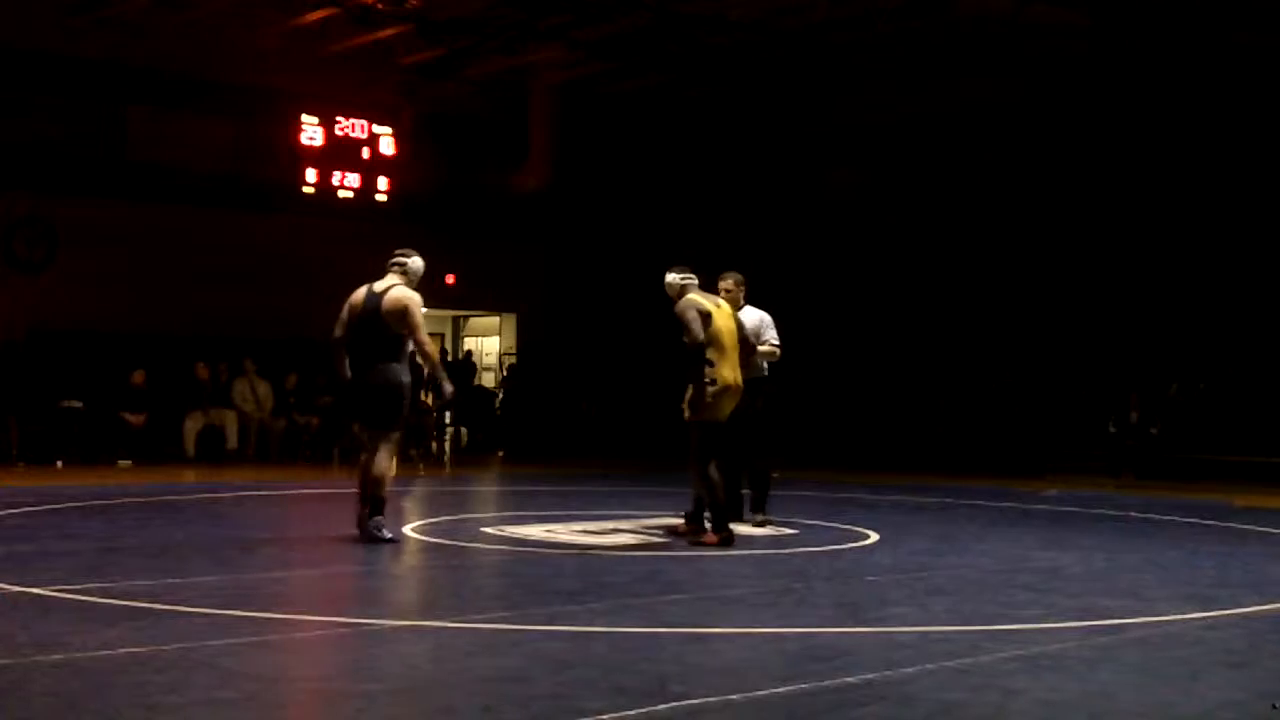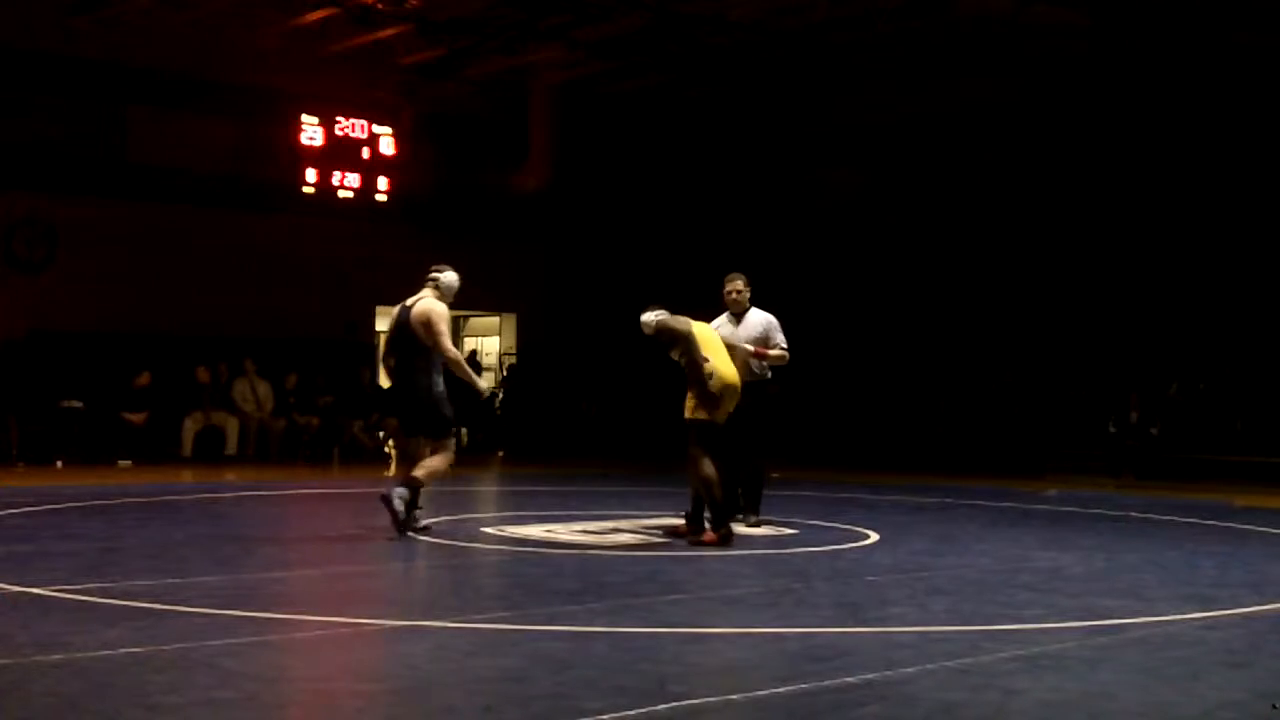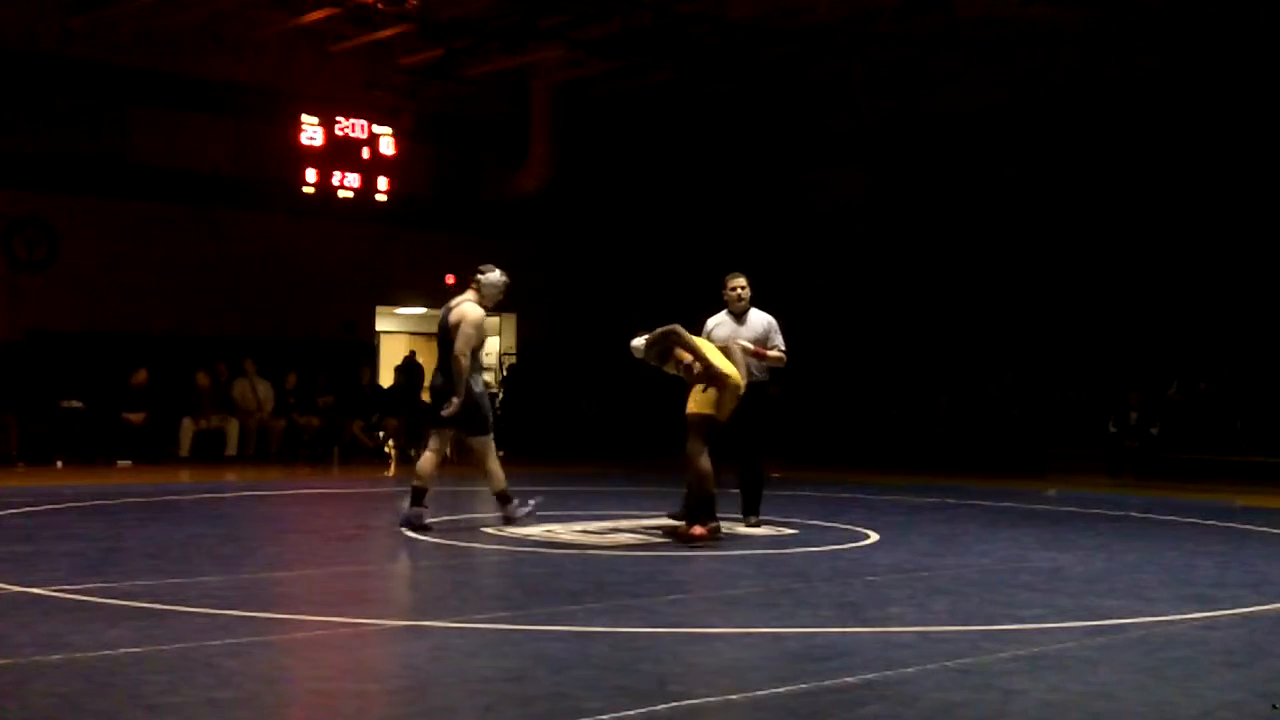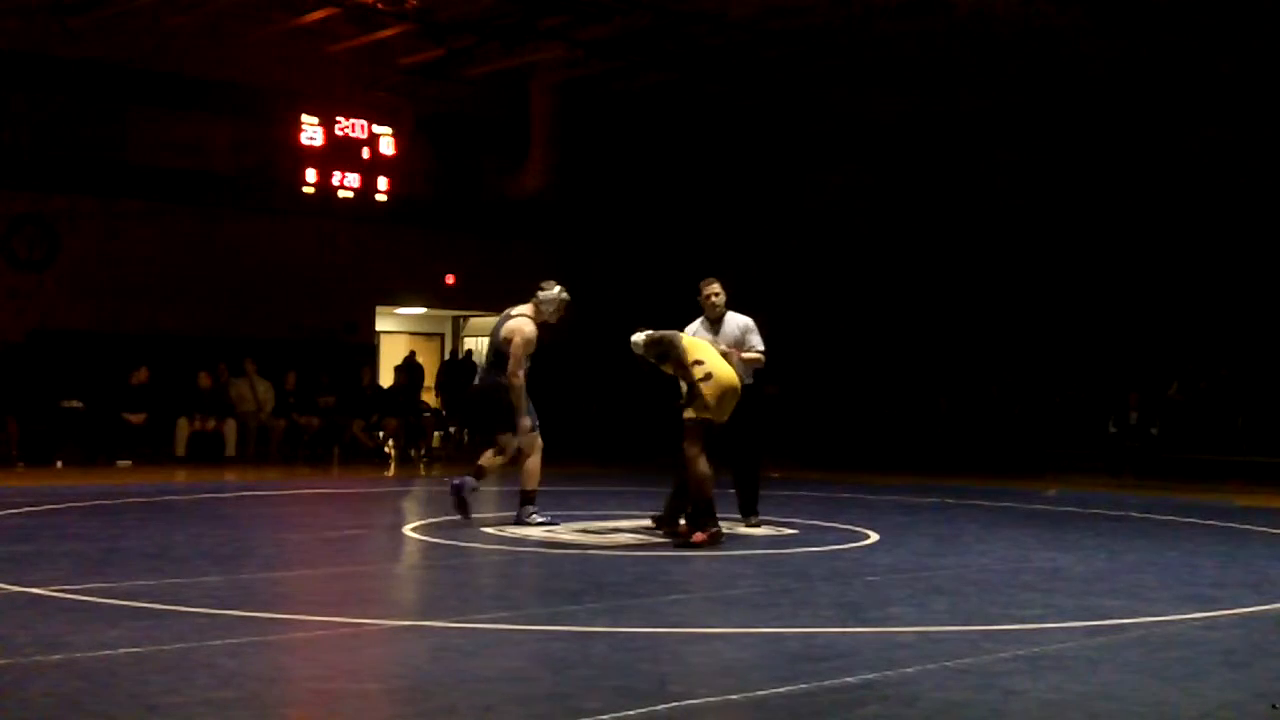
dt=0.3s
person 1, frame 1
left shoulder: (359, 294)
right shoulder: (408, 297)
left elbow: (339, 337)
right elbow: (423, 346)
left wrist: (347, 370)
right wrist: (443, 380)
left hip: (362, 376)
right hip: (392, 376)
left knee: (370, 446)
right knee: (386, 449)
left ankle: (366, 511)
right ankle: (375, 523)
person 1, frame 2
left shoulder: (400, 309)
right shoulder: (436, 308)
left elbow: (388, 356)
right elbow: (448, 352)
right wrist: (475, 381)
left hip: (403, 386)
right hip: (428, 386)
left knee: (413, 454)
right knee: (444, 453)
left ankle: (409, 515)
right ankle: (400, 493)
person 1, frame 3
left shoulder: (452, 306)
right shoulder: (474, 313)
right elbow: (460, 354)
left wrist: (477, 373)
right wrist: (459, 396)
left hip: (441, 383)
right hip: (460, 386)
left knee: (435, 449)
right knee: (485, 451)
left ankle: (415, 510)
right ankle: (509, 507)
person 1, frame 4
left shoulder: (513, 313)
right shoulder: (527, 329)
right elbow: (514, 373)
right wrist: (522, 414)
left hip: (488, 385)
right hip: (504, 388)
left knee: (508, 448)
right knee: (533, 448)
left ankle: (466, 483)
right ankle: (527, 510)
person 2, frame 1
left shoulder: (760, 317)
left elbow: (774, 352)
left hip: (752, 389)
left knee: (755, 449)
right knee: (728, 451)
left ankle: (758, 508)
right ankle: (732, 507)
person 2, frame 2
left shoulder: (765, 320)
right shoulder: (717, 324)
left elbow: (783, 356)
left wrist: (754, 352)
left hip: (755, 392)
left knee: (752, 452)
right knee: (725, 451)
left ankle: (751, 510)
right ankle: (729, 504)
person 2, frame 3
left shoulder: (766, 321)
right shoulder: (712, 323)
left elbow: (781, 359)
left wrist: (754, 352)
left hip: (754, 393)
left knee: (751, 455)
left ankle: (751, 511)
person 2, frame 4
left shoulder: (743, 323)
right shoulder: (692, 330)
left elbow: (760, 359)
left wrist: (730, 354)
left hip: (740, 397)
left knee: (745, 456)
left ankle: (749, 512)
person 3, frame 1
left shoulder: (685, 304)
right shoulder: (721, 303)
left elbow: (698, 342)
right elbow: (748, 346)
left wrist: (694, 383)
left hip: (709, 384)
right hip: (731, 383)
left knee: (703, 457)
right knee: (706, 454)
left ankle: (721, 529)
right ankle: (695, 521)
person 3, frame 2
left shoulder: (664, 324)
right shoulder: (700, 325)
left elbow: (685, 335)
right elbow: (733, 354)
left wrist: (702, 384)
left hip: (712, 379)
right hip: (730, 381)
left knee: (699, 454)
right knee: (703, 453)
left ankle: (721, 526)
right ankle: (695, 522)
person 3, frame 3
left shoulder: (655, 341)
right shoulder: (682, 343)
left elbow: (674, 331)
right elbow: (733, 348)
left wrist: (707, 366)
right wrist: (741, 376)
left hip: (712, 377)
right hip: (730, 381)
left knee: (696, 449)
right knee: (697, 449)
left ankle: (709, 521)
right ankle: (695, 519)
person 3, frame 4
left shoulder: (653, 341)
right shoulder: (688, 341)
left elbow: (671, 340)
left wrist: (692, 387)
left hip: (710, 379)
right hip: (730, 381)
left knee: (693, 452)
right knee: (695, 451)
left ankle: (710, 527)
right ankle: (696, 521)
